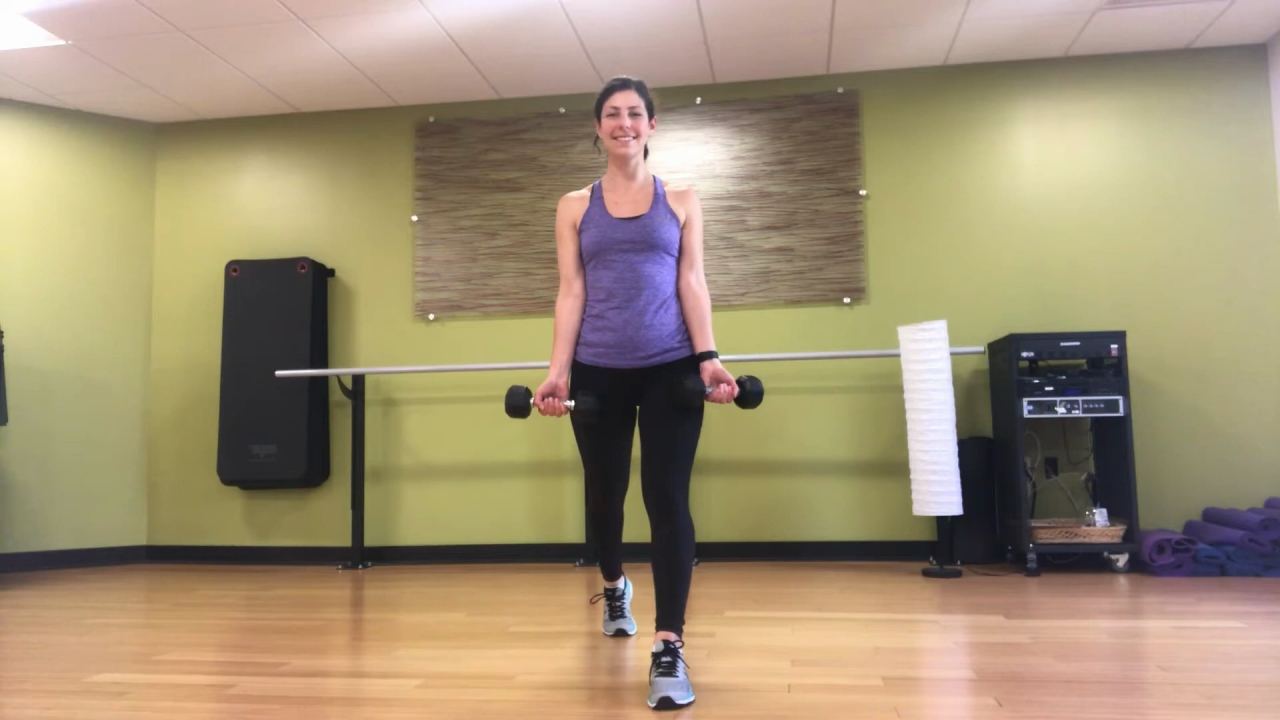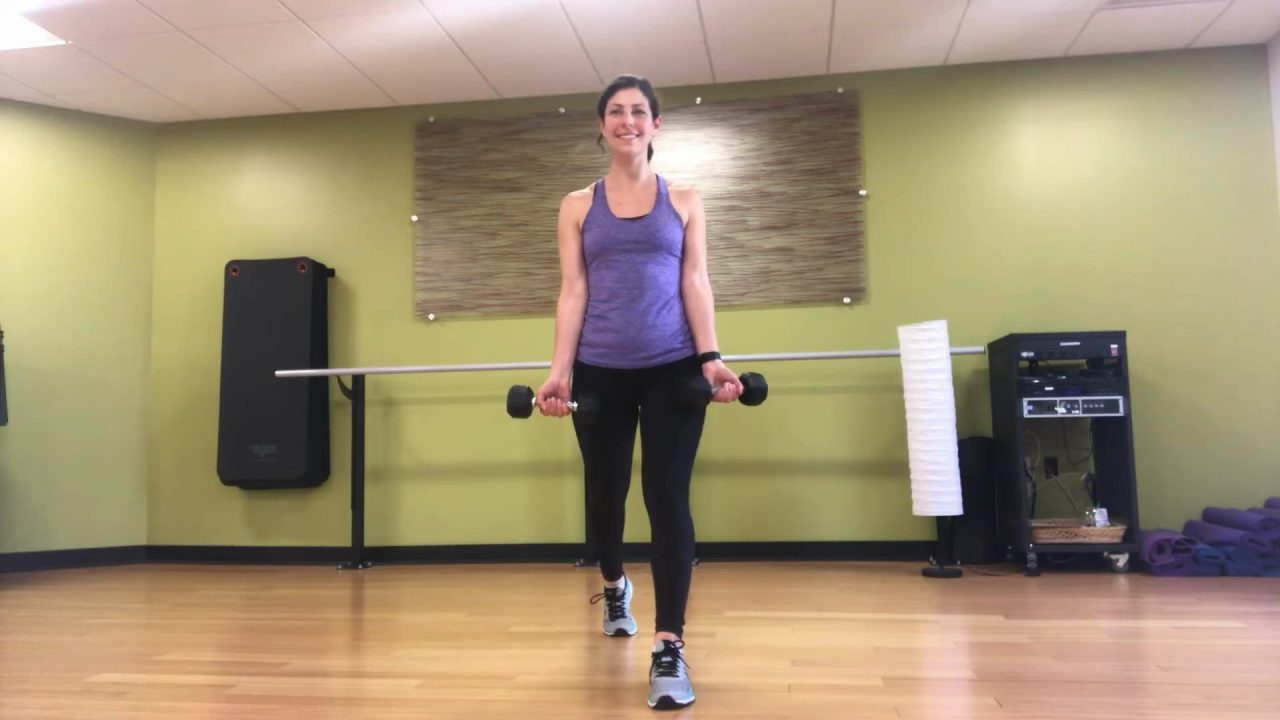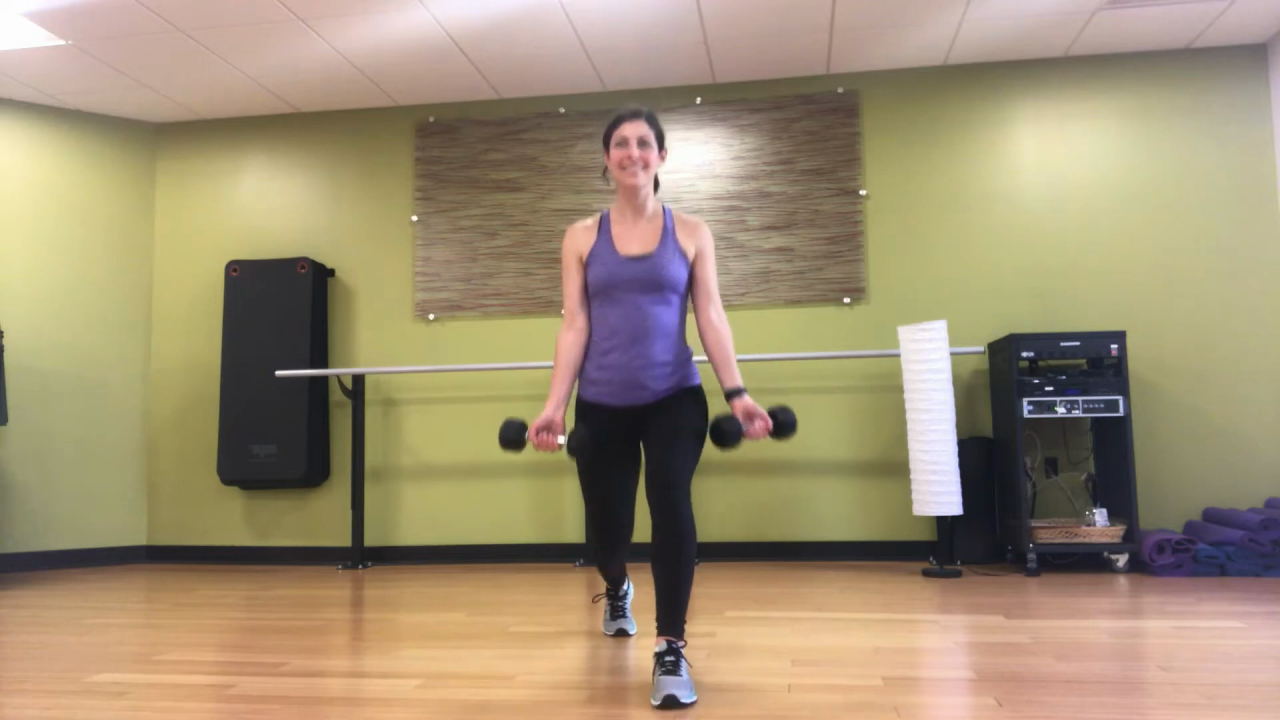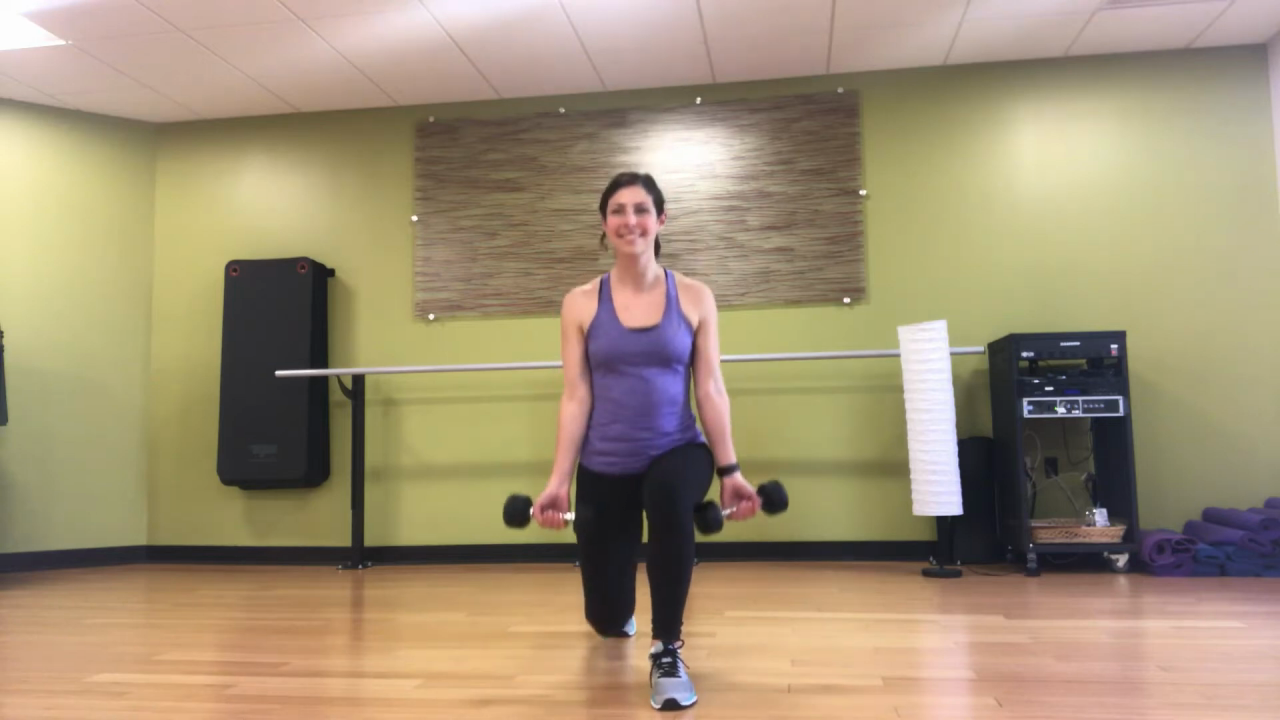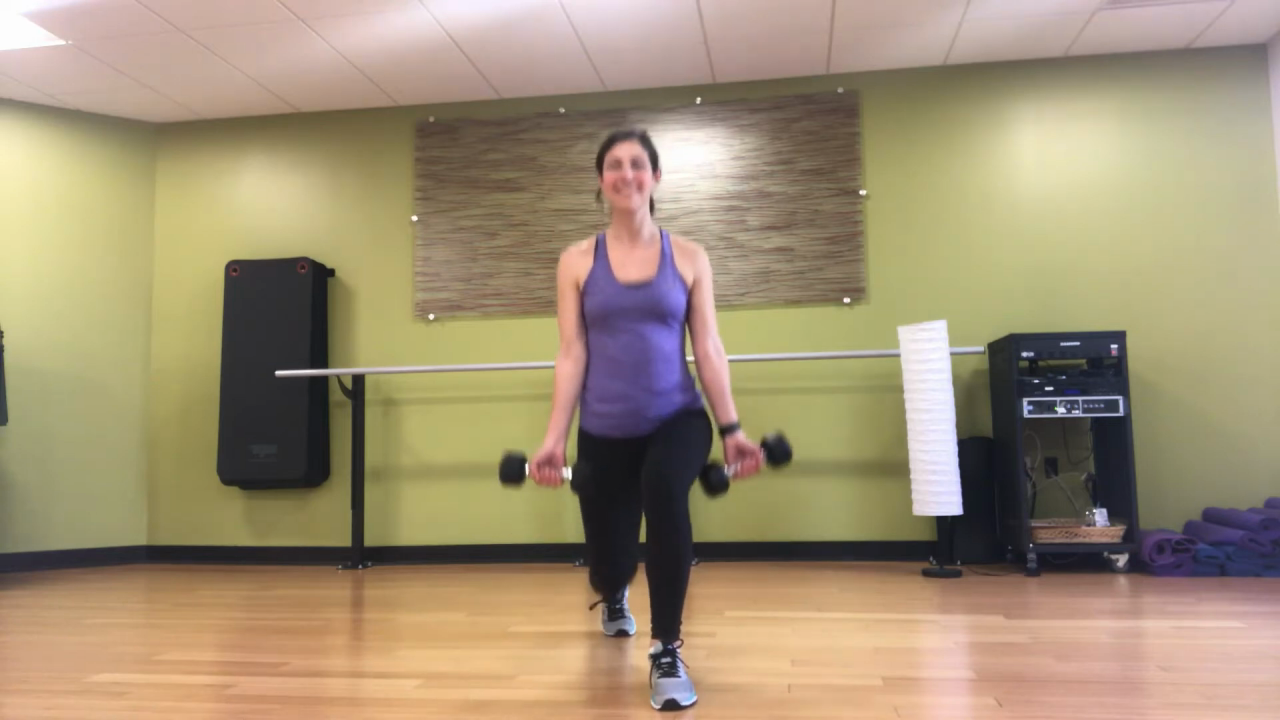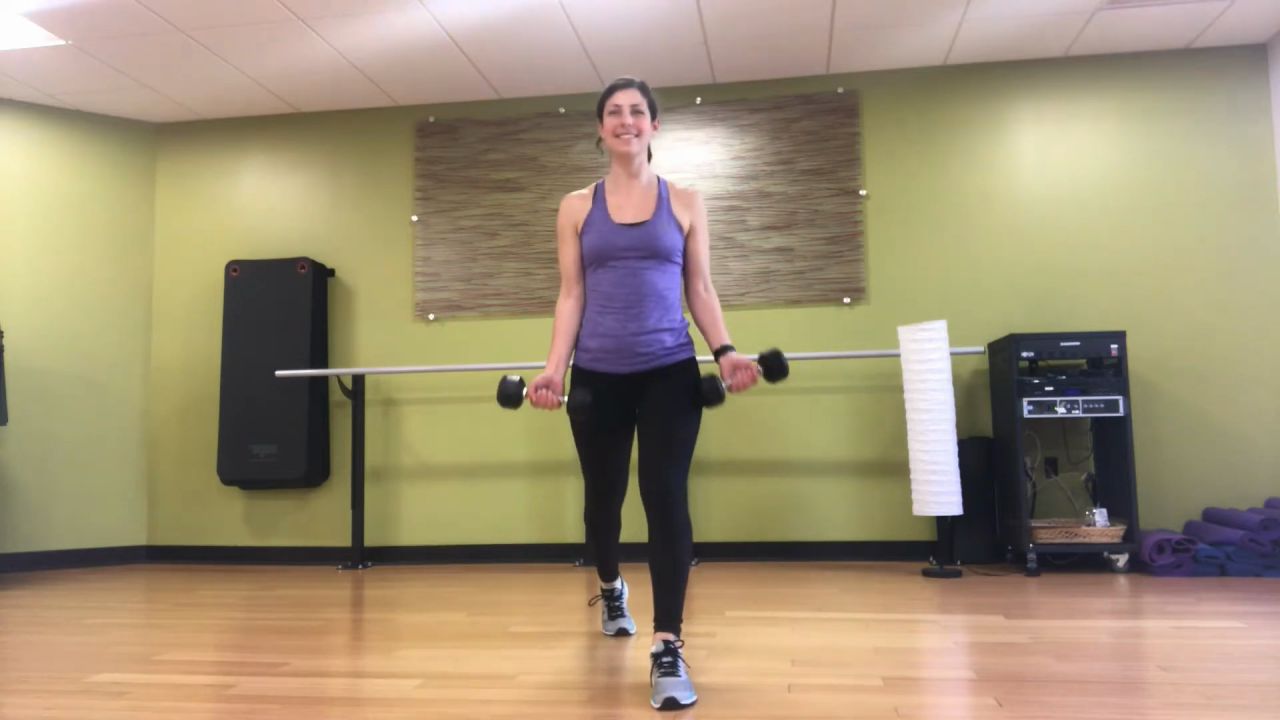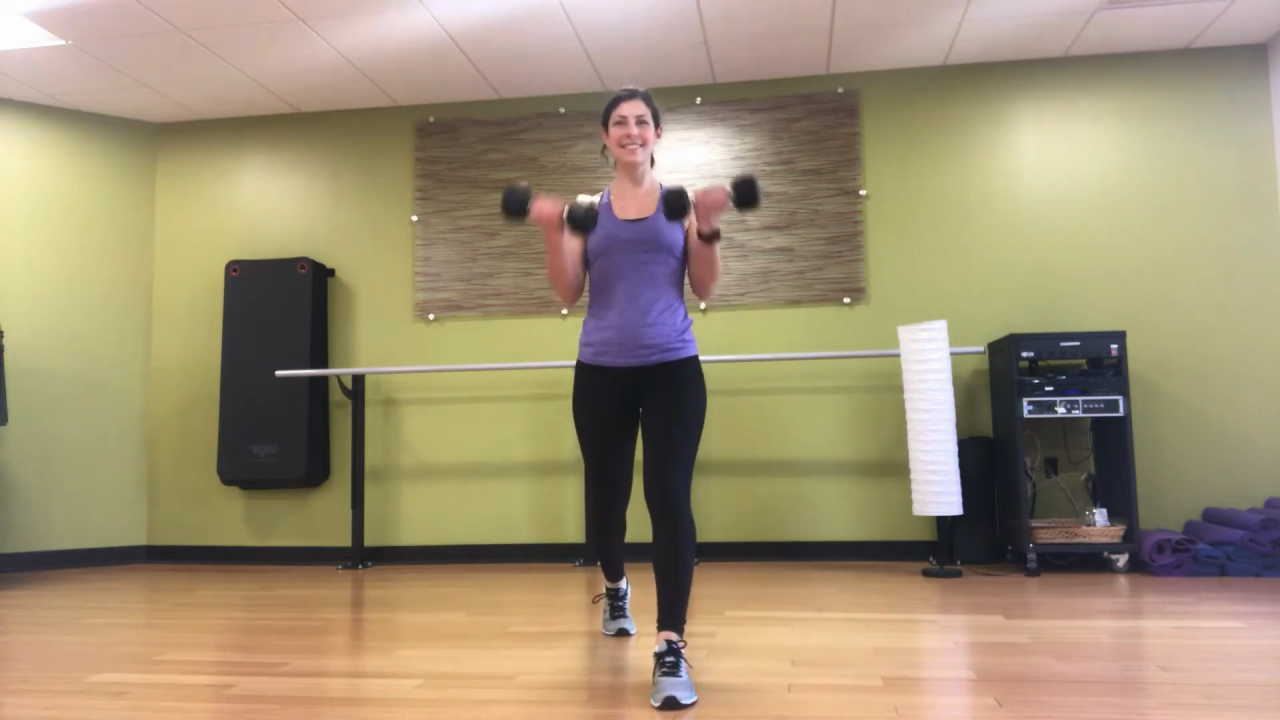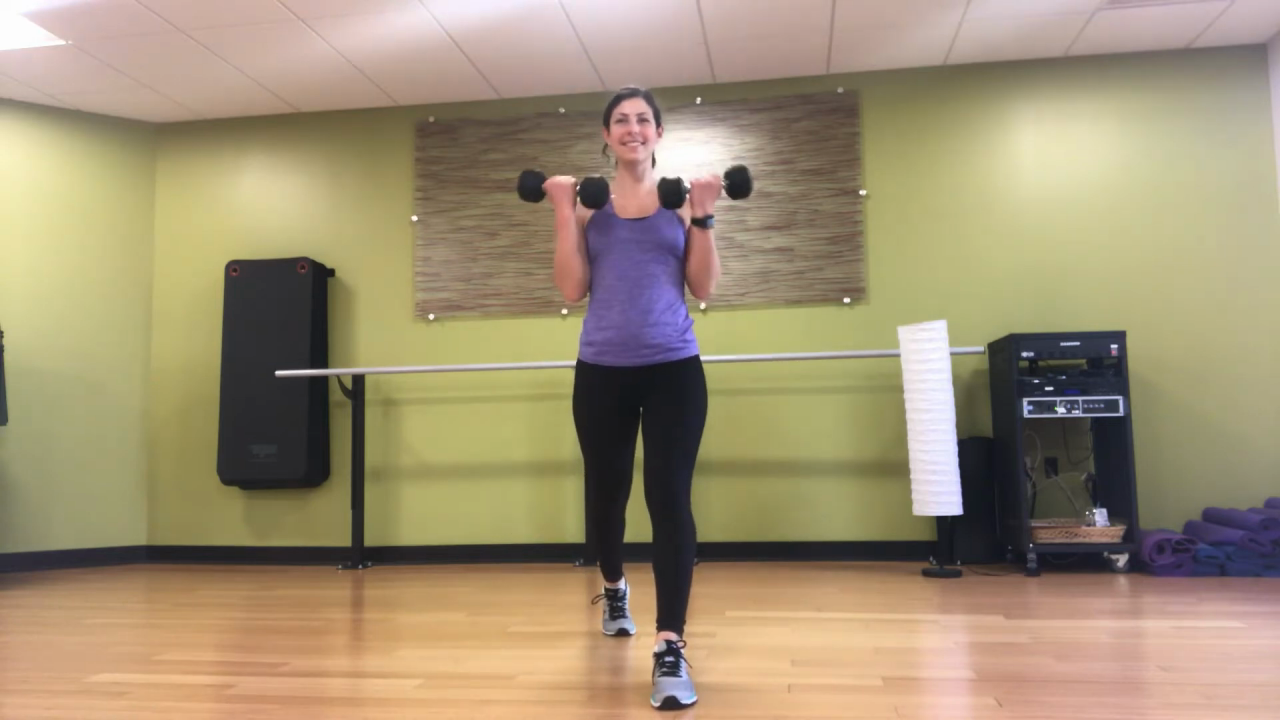
dt=0.4s
person 1, frame 1
left shoulder: (681, 200)
right shoulder: (575, 206)
left elbow: (692, 283)
right elbow: (571, 292)
left wrist: (709, 358)
right wrist: (558, 370)
left hip: (669, 366)
right hip: (599, 370)
left knee: (667, 497)
right knee: (605, 492)
left ankle: (668, 647)
right ankle: (614, 586)
person 1, frame 2
left shoulder: (684, 200)
right shoulder: (578, 205)
left elbow: (695, 283)
right elbow: (573, 292)
left wrist: (711, 358)
right wrist: (559, 370)
left hip: (671, 367)
right hip: (601, 369)
left knee: (667, 496)
right knee: (606, 491)
left ankle: (668, 648)
right ankle: (614, 586)
person 1, frame 3
left shoulder: (691, 232)
right shoulder: (582, 237)
left elbow: (710, 317)
right elbow: (574, 325)
left wrist: (736, 393)
right wrist: (554, 405)
left hip: (673, 395)
right hip: (603, 403)
left knee: (669, 493)
right knee: (607, 532)
left ankle: (671, 649)
right ankle: (617, 589)
person 1, frame 4
left shoulder: (695, 297)
right shoulder: (580, 304)
left elbow: (710, 389)
right elbow: (576, 397)
left wrist: (729, 470)
right wrist: (559, 479)
left hip: (678, 450)
right hip: (605, 466)
left knee: (670, 497)
right knee: (608, 616)
left ankle: (667, 651)
right ankle: (621, 604)
person 1, frame 5
left shoulder: (688, 256)
right shoulder: (578, 260)
left elbow: (707, 347)
right elbow: (571, 354)
left wrist: (730, 428)
right wrist: (555, 436)
left hip: (675, 418)
right hip: (604, 430)
left knee: (665, 499)
right knee: (610, 559)
left ankle: (666, 651)
right ankle: (615, 599)
person 1, frame 6
left shoulder: (685, 201)
right shoulder: (578, 206)
left elbow: (700, 288)
right elbow: (570, 293)
left wrist: (724, 349)
right wrist: (554, 364)
left hip: (669, 371)
right hip: (599, 374)
left knee: (665, 495)
right knee: (603, 493)
left ankle: (667, 649)
right ankle: (611, 588)
person 1, frame 7
left shoulder: (684, 203)
right shoulder: (585, 208)
left elbow: (704, 288)
right elbow: (569, 292)
left wrist: (707, 230)
right wrist: (554, 236)
left hip: (672, 368)
right hip: (601, 371)
left knee: (669, 497)
right knee: (606, 494)
left ankle: (670, 648)
right ankle: (615, 588)
person 1, frame 8
left shoulder: (683, 201)
right shoulder: (586, 206)
left elbow: (703, 286)
right elbow: (573, 290)
left wrist: (702, 215)
right wrist: (563, 213)
left hip: (673, 368)
right hip: (601, 370)
left knee: (669, 497)
right knee: (606, 494)
left ankle: (670, 649)
right ankle: (614, 589)
